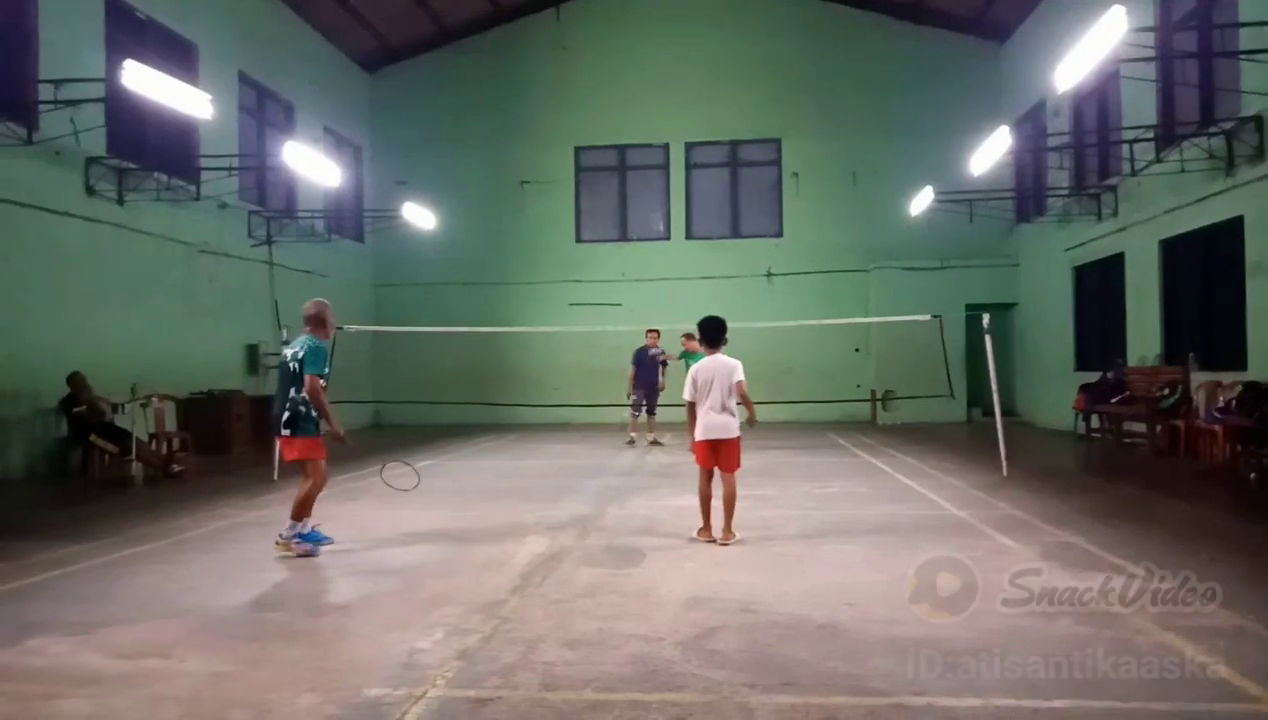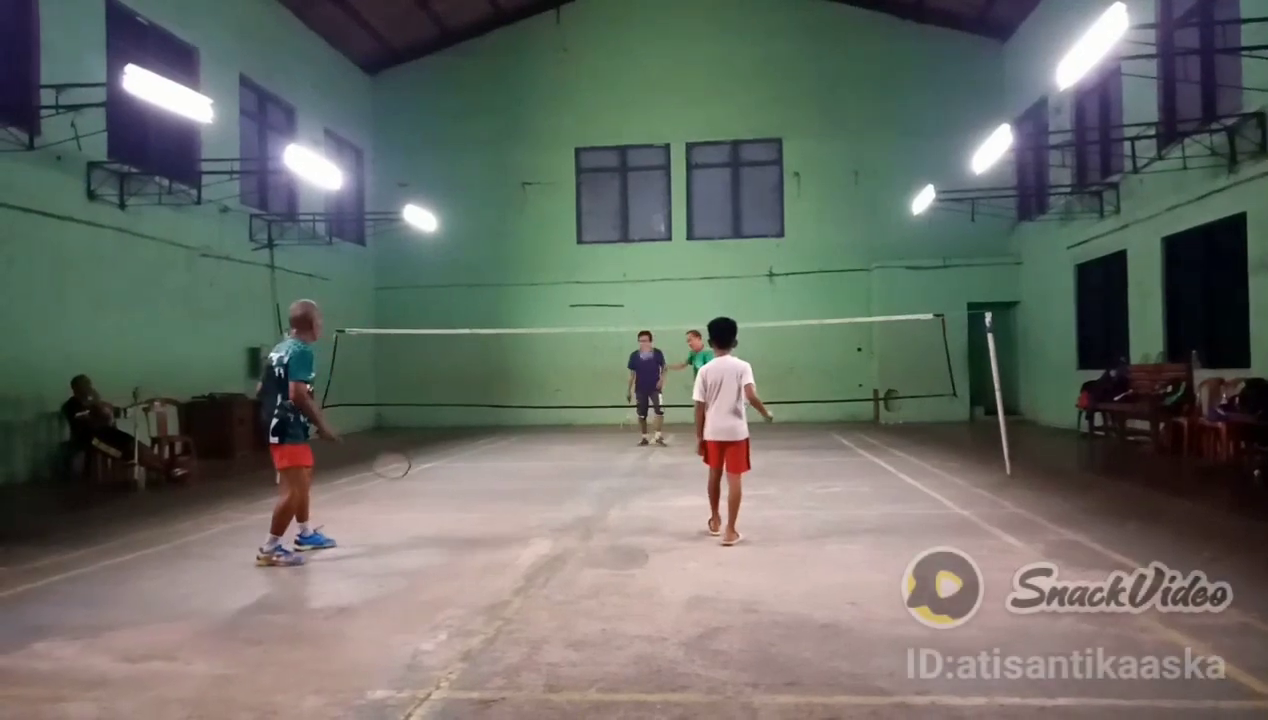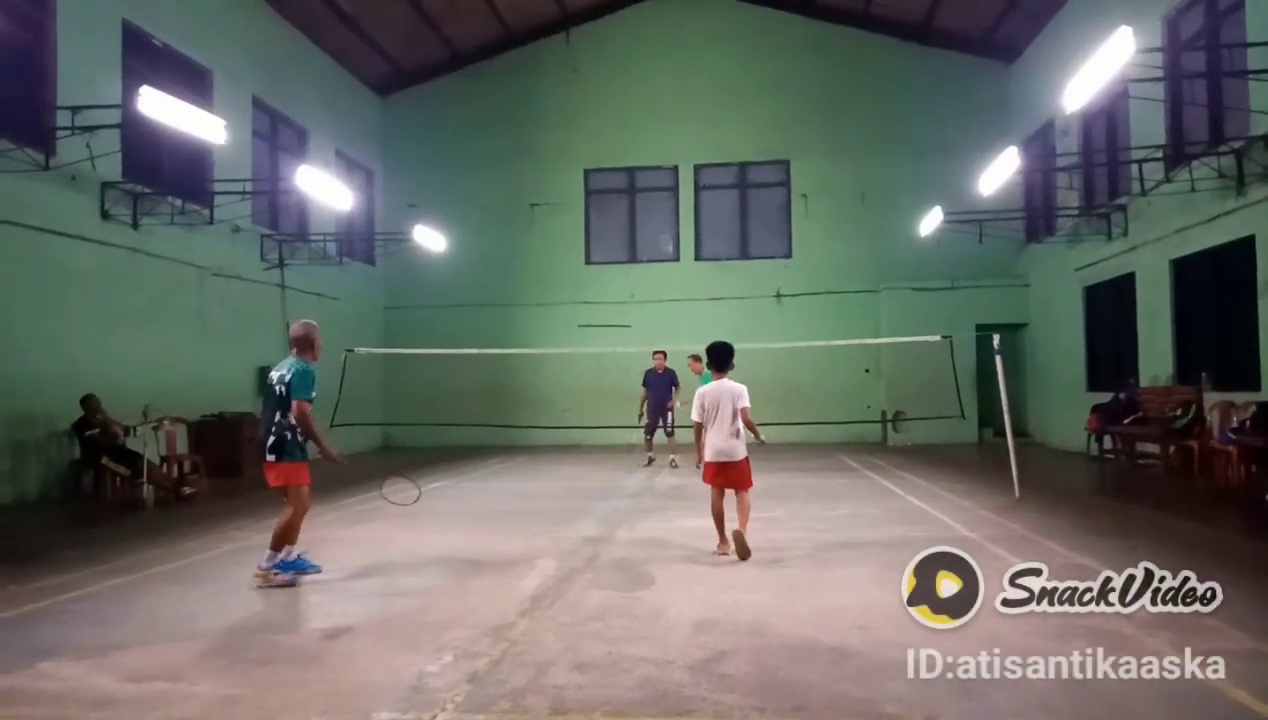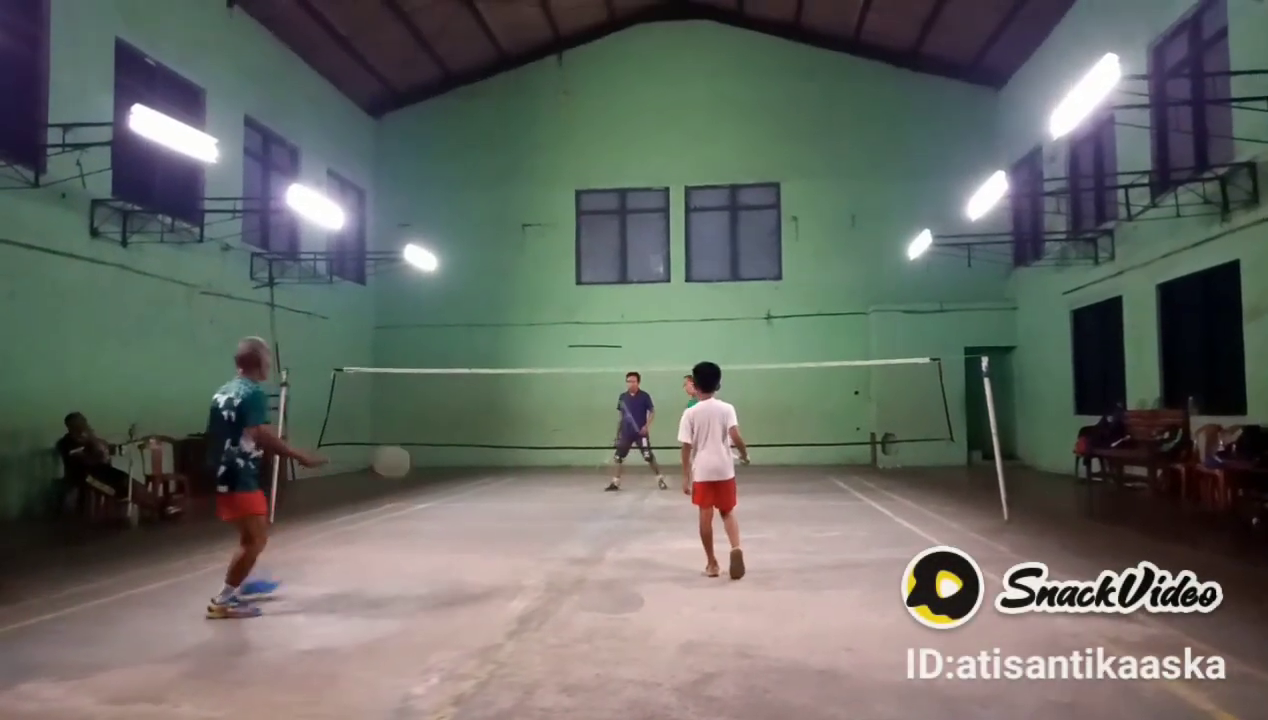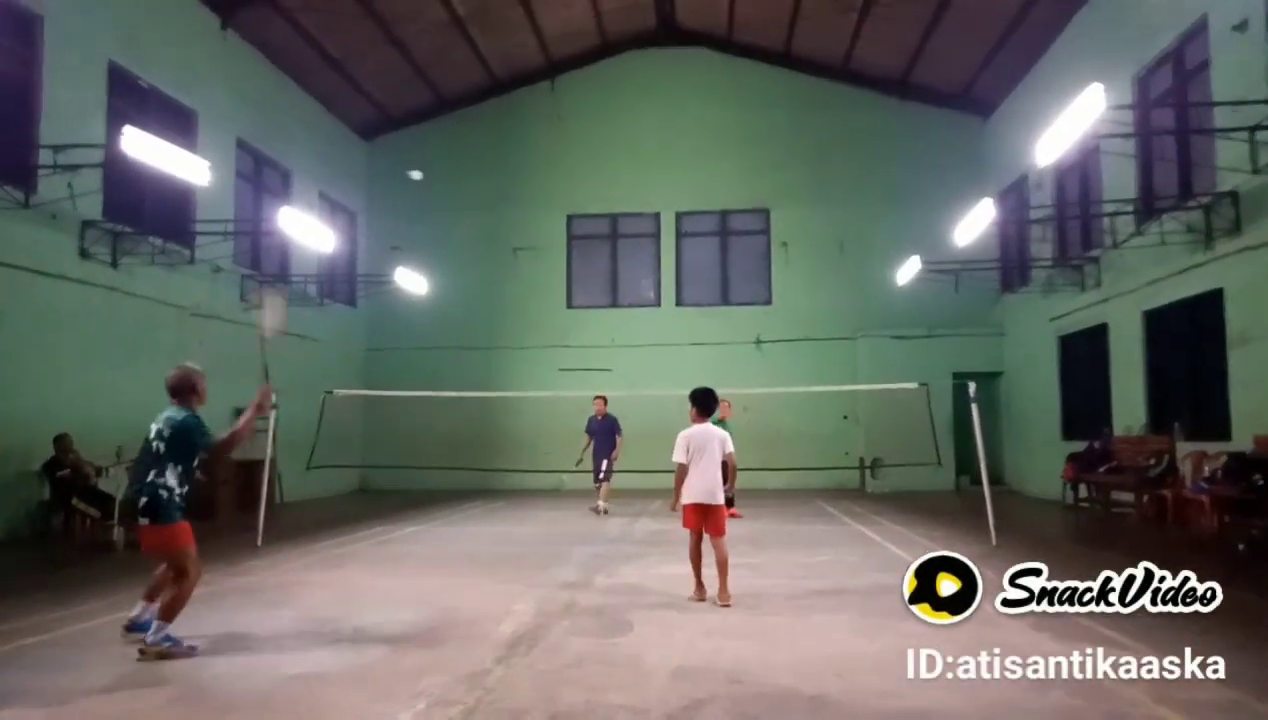
dt=0.5s
person 1, frame 1
left shoulder: (294, 346)
right shoulder: (316, 347)
right elbow: (312, 388)
right wrist: (332, 423)
left hip: (287, 421)
right hip: (300, 424)
left knee: (312, 476)
right knee: (317, 478)
left ankle: (304, 529)
right ankle: (288, 533)
person 1, frame 2
left shoulder: (279, 349)
right shoulder: (302, 351)
left elbow: (261, 390)
right elbow: (298, 394)
right wrist: (321, 425)
left hip: (279, 427)
right hip: (289, 430)
left knee: (303, 478)
right knee: (293, 489)
left ankle: (306, 533)
right ankle: (270, 549)
person 1, frame 3
left shoulder: (280, 369)
right shoulder: (303, 371)
right elbow: (300, 412)
right wrist: (323, 446)
left hip: (275, 445)
right hip: (286, 449)
left knee: (300, 503)
right knee: (296, 507)
left ankle: (289, 557)
right ankle: (268, 564)
person 1, frame 4
left shoulder: (223, 392)
right shoulder: (254, 393)
right elbow: (260, 436)
right wrist: (300, 457)
left hip: (223, 472)
right hip: (239, 475)
left knee: (253, 532)
right knee: (255, 539)
left ankle: (244, 583)
right ankle: (223, 600)
person 1, frame 5
left shoulder: (169, 418)
right shoulder: (185, 422)
right elbow: (225, 446)
right wrist: (254, 411)
left hip: (147, 502)
right hip: (158, 507)
left knee: (176, 564)
right knee: (189, 574)
left ankle: (140, 618)
right ankle: (155, 640)
person 2, frame 1
left shoulder: (696, 369)
right shoulder: (733, 365)
left elbow: (690, 406)
right elbow: (742, 392)
left wrist: (692, 434)
right wrist: (752, 414)
left hip: (704, 431)
right hip: (728, 429)
left knee: (705, 479)
right knee: (728, 478)
left ankle: (706, 529)
right ankle: (727, 531)
person 2, frame 2
left shoulder: (705, 370)
right shoulder: (742, 366)
left elbow: (699, 407)
right elbow: (751, 396)
left wrist: (699, 437)
right wrist: (766, 413)
left hip: (712, 432)
right hip: (736, 431)
left knee: (714, 475)
right knee: (734, 479)
left ankle: (715, 520)
right ankle: (730, 531)
person 2, frame 3
left shoulder: (702, 393)
right shoulder: (739, 389)
left elbow: (698, 426)
right elbow: (746, 419)
left wrist: (699, 452)
right wrist: (758, 436)
left hip: (713, 452)
right hip: (736, 451)
left knee: (717, 496)
right knee: (742, 493)
left ankle: (723, 542)
right ankle: (741, 530)
person 2, frame 4
left shoulder: (690, 413)
right shoulder: (727, 409)
left elbow: (686, 447)
right elbow: (736, 437)
left wrist: (686, 477)
right wrist: (744, 455)
left hip: (701, 472)
right hip: (724, 470)
left knee: (705, 516)
right knee: (728, 513)
left ankle: (712, 563)
right ankle: (736, 547)
person 2, frame 5
left shoulder: (686, 435)
right shoulder: (722, 434)
left elbow: (681, 469)
right elbow: (732, 464)
left wrist: (676, 496)
right wrist: (730, 485)
left hip: (692, 495)
right hip: (715, 495)
left knee: (695, 540)
right knee: (718, 542)
left ankle: (699, 587)
right ankle: (723, 591)
